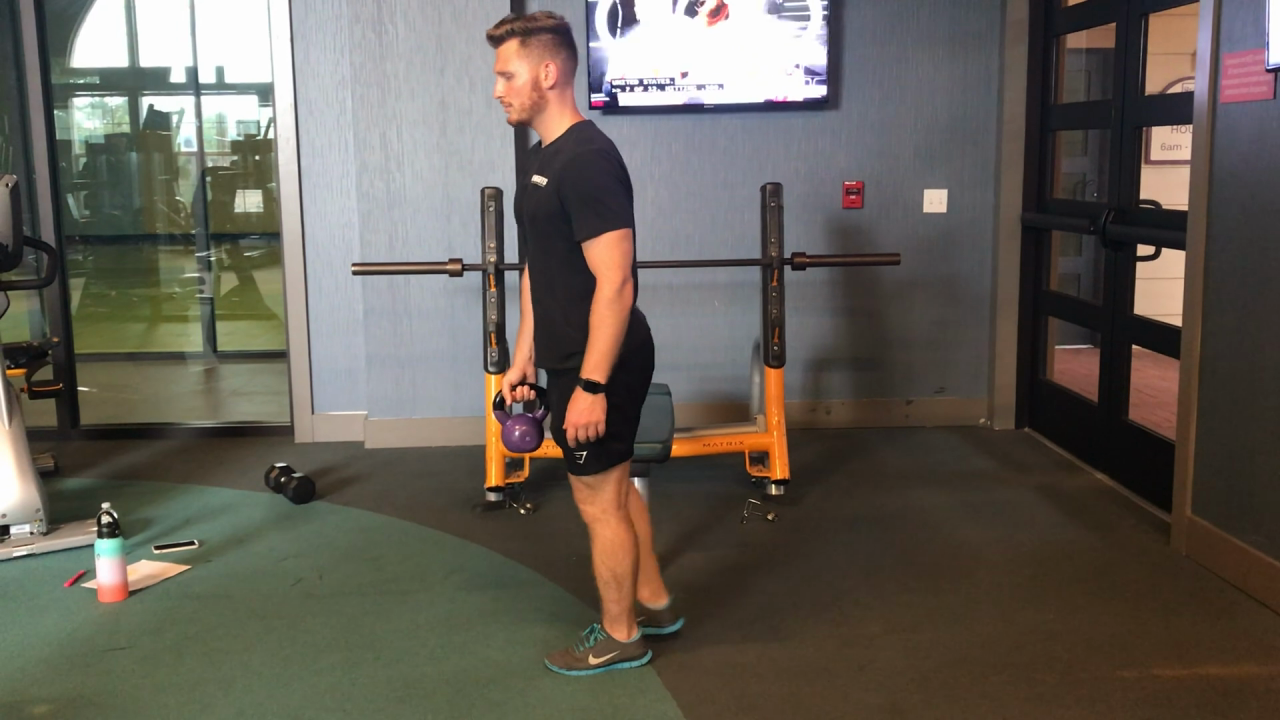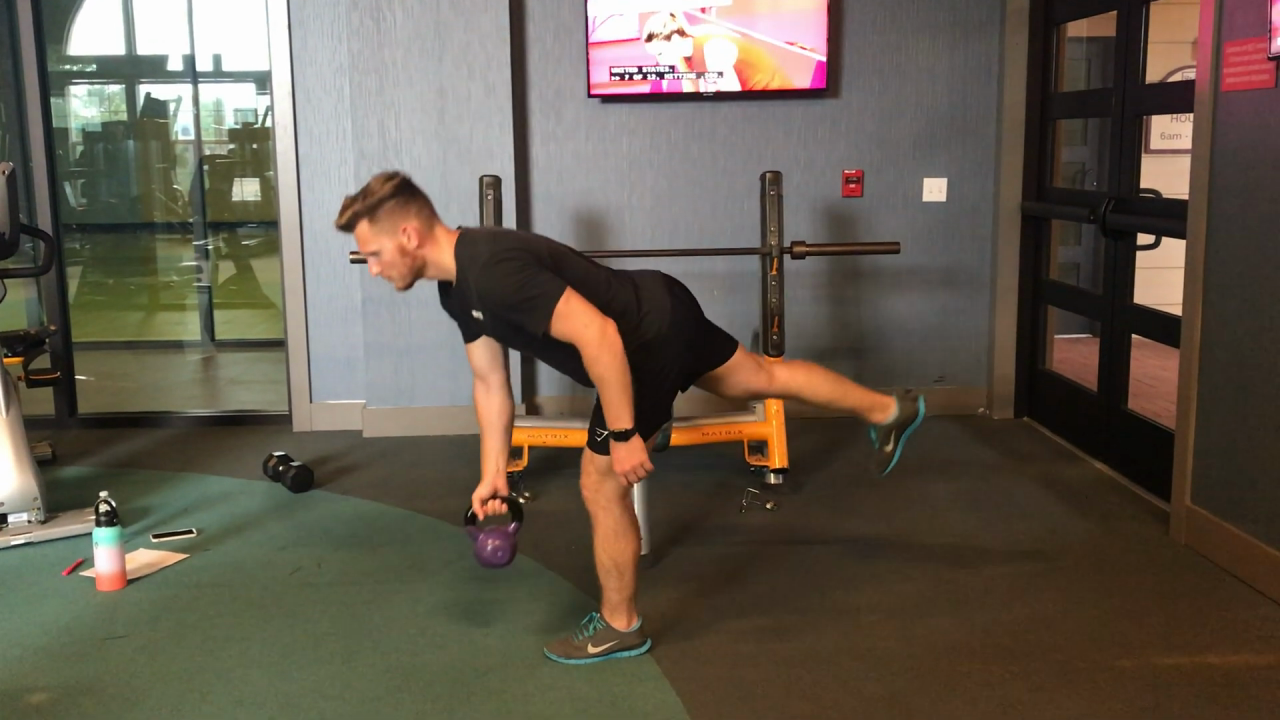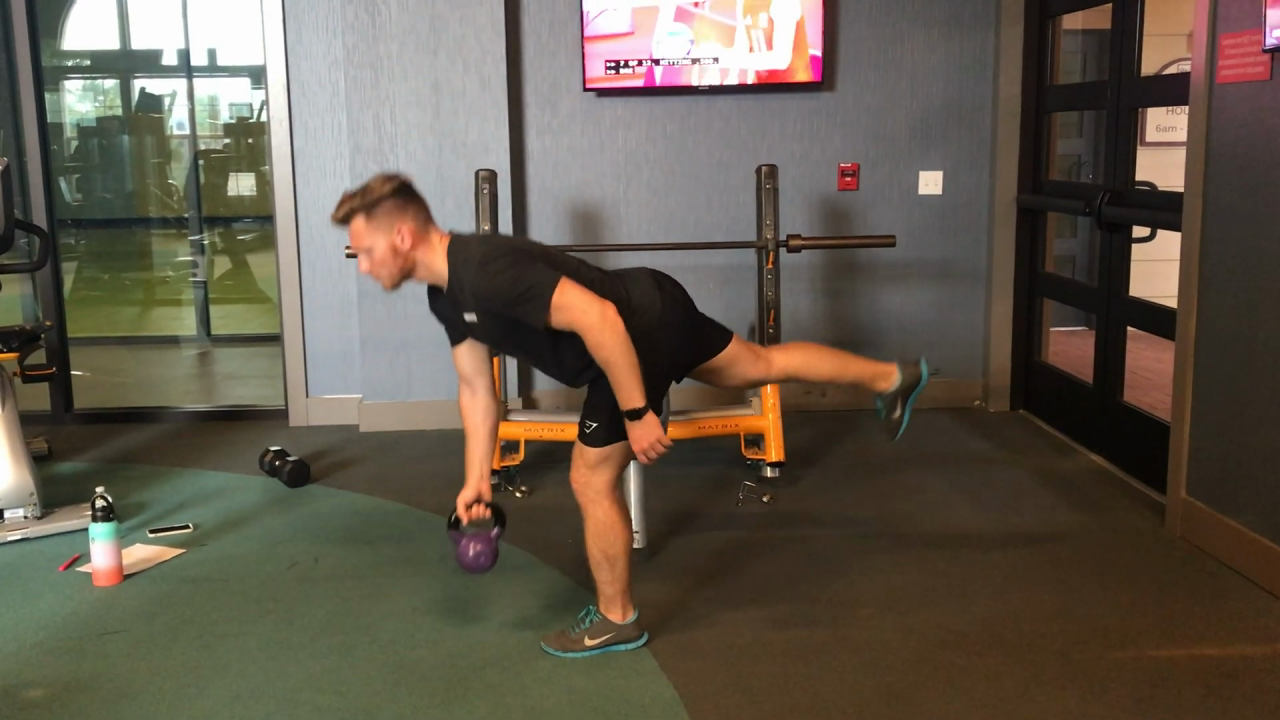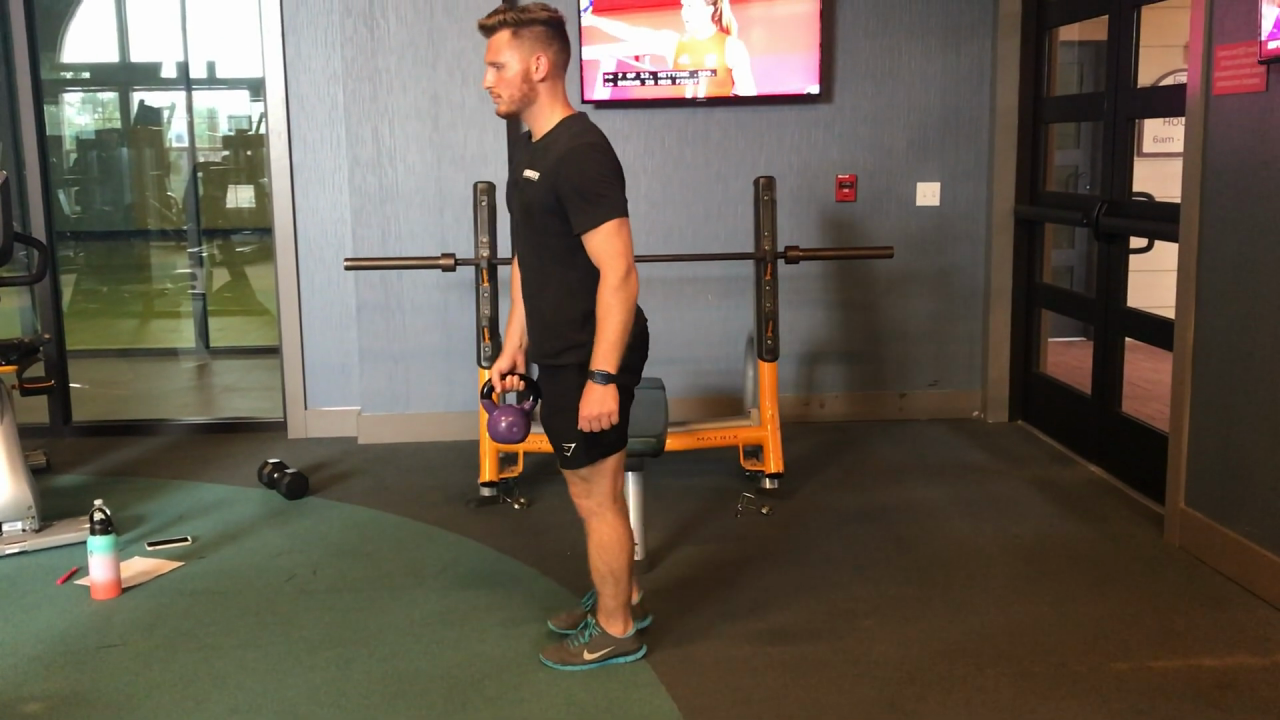
dt=1s
person 1, frame 1
left shoulder: (588, 161)
right shoulder: (539, 159)
left elbow: (615, 285)
left wrist: (591, 385)
right wrist: (523, 356)
left hip: (598, 364)
right hip: (573, 358)
left knee: (598, 500)
right knee: (612, 485)
left ankle: (619, 639)
right ankle: (654, 600)
person 1, frame 2
left shoulder: (493, 272)
right shoulder: (458, 288)
left elbow: (599, 336)
right elbow: (490, 382)
left wrist: (623, 436)
right wrist: (493, 475)
left hip: (651, 336)
right hip: (660, 313)
left knee: (601, 485)
right knee: (760, 378)
left ankle: (619, 626)
right ankle: (886, 410)
person 1, frame 3
left shoulder: (487, 272)
right shoulder: (447, 292)
left elbow: (599, 321)
right elbow: (476, 385)
left wrist: (636, 414)
right wrist: (476, 478)
left hip: (641, 326)
right hip: (650, 314)
left knee: (592, 481)
right knee: (758, 363)
left ankle: (615, 623)
right ankle: (891, 378)
person 1, frame 4
left shoulder: (581, 154)
right shoulder: (531, 149)
left elbow: (618, 273)
left wrist: (603, 377)
right wrist: (514, 345)
left hip: (590, 358)
right hip: (561, 353)
left knee: (595, 496)
right knee: (592, 487)
left ankle: (615, 633)
right ankle: (620, 599)
